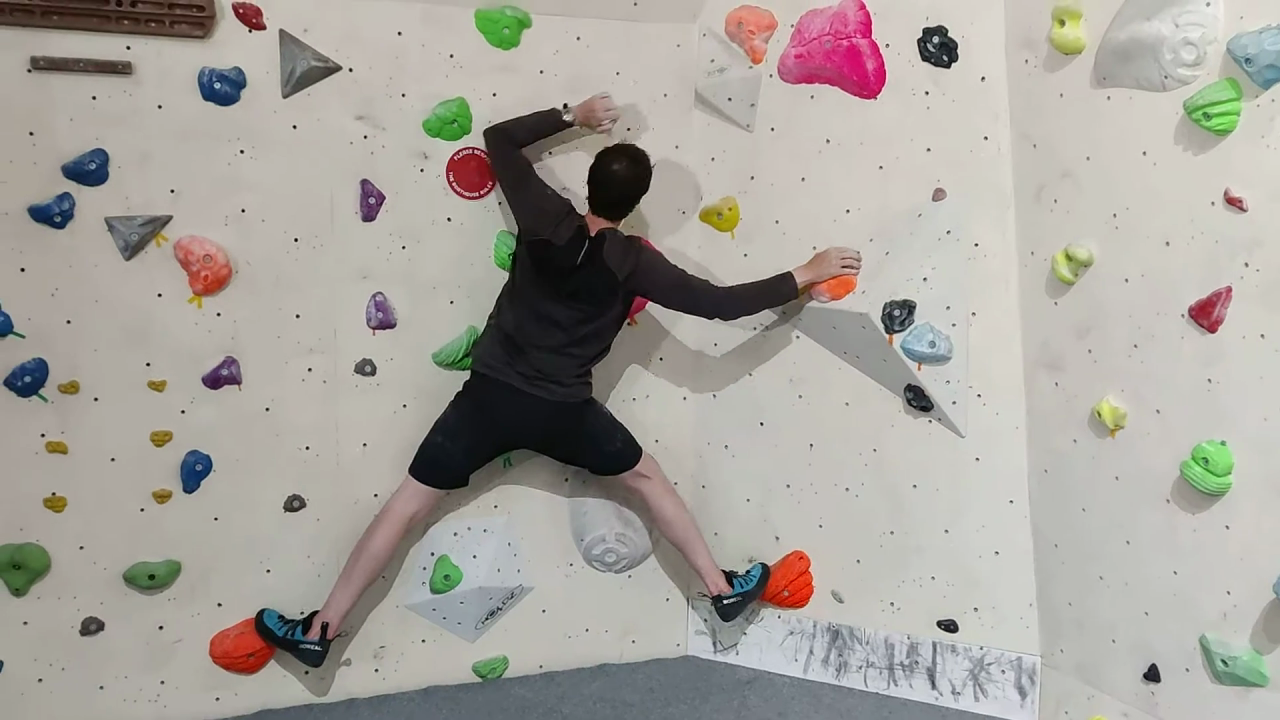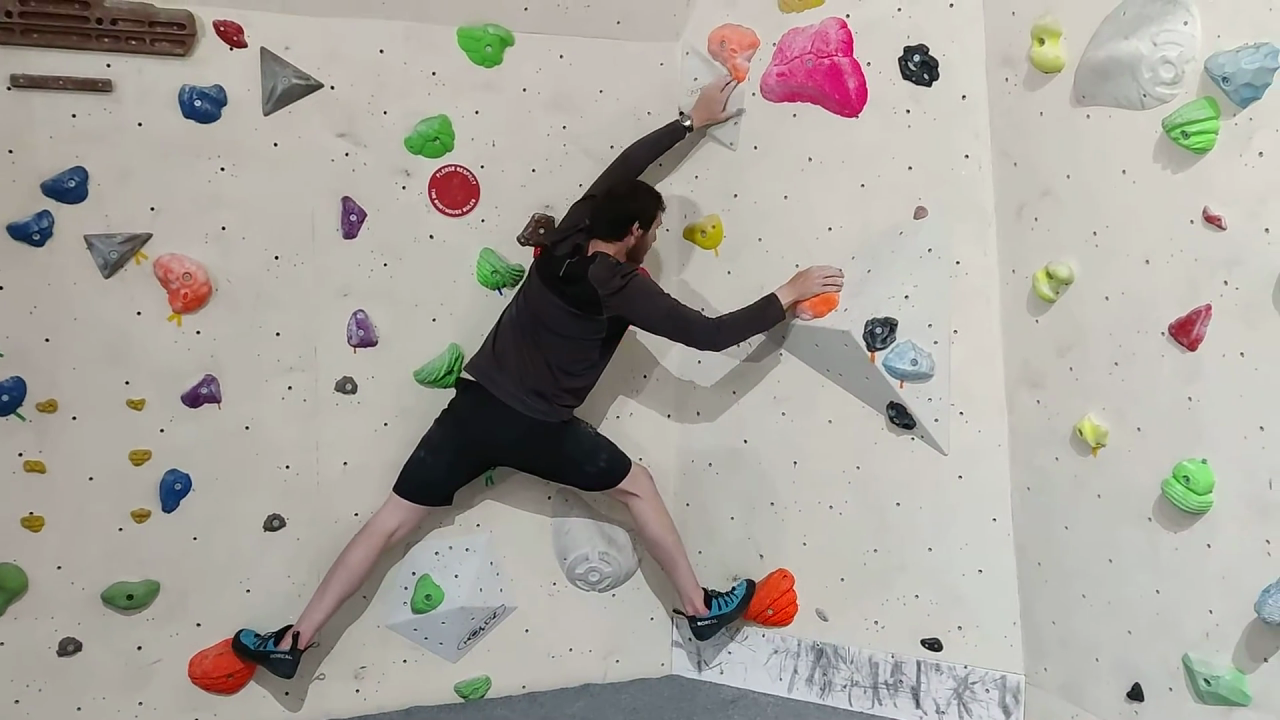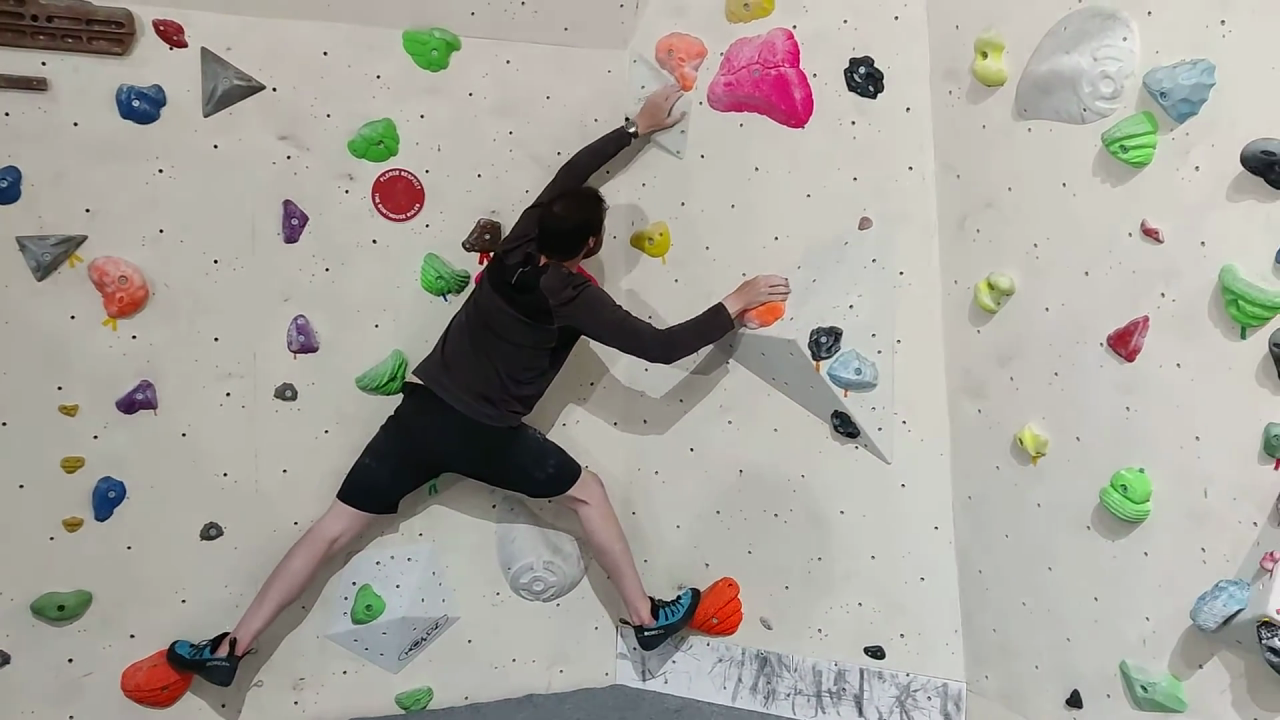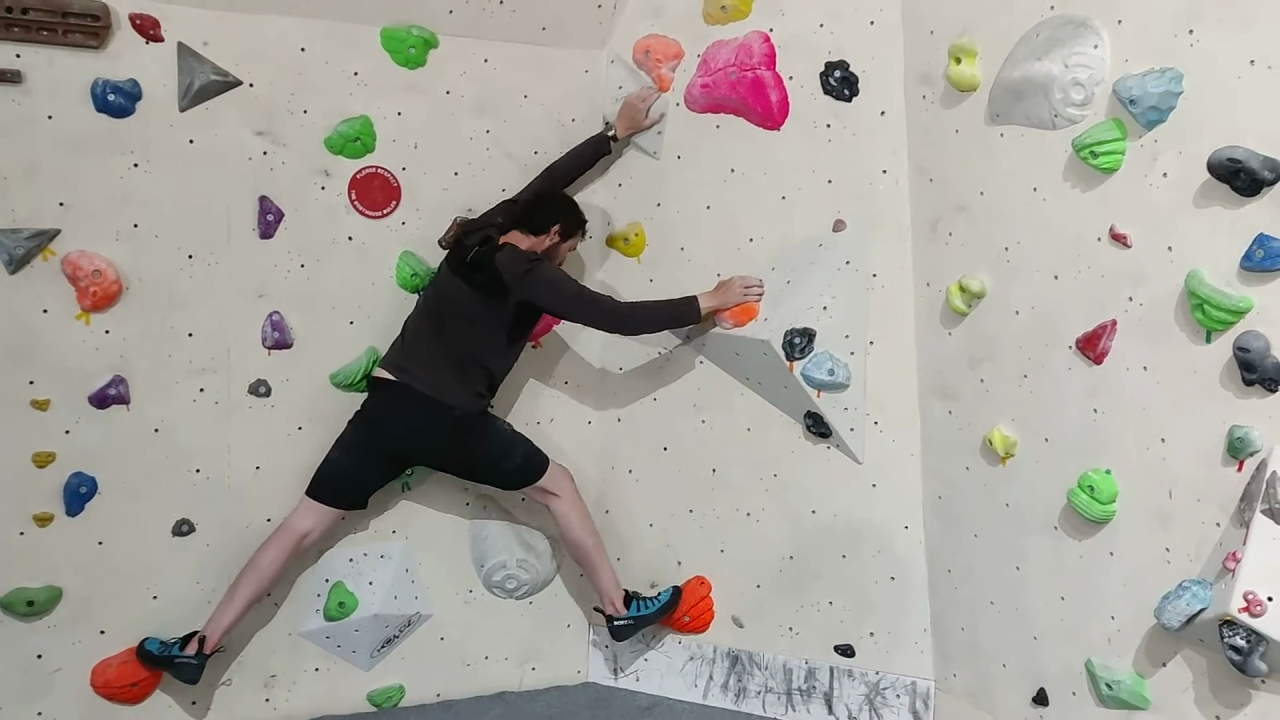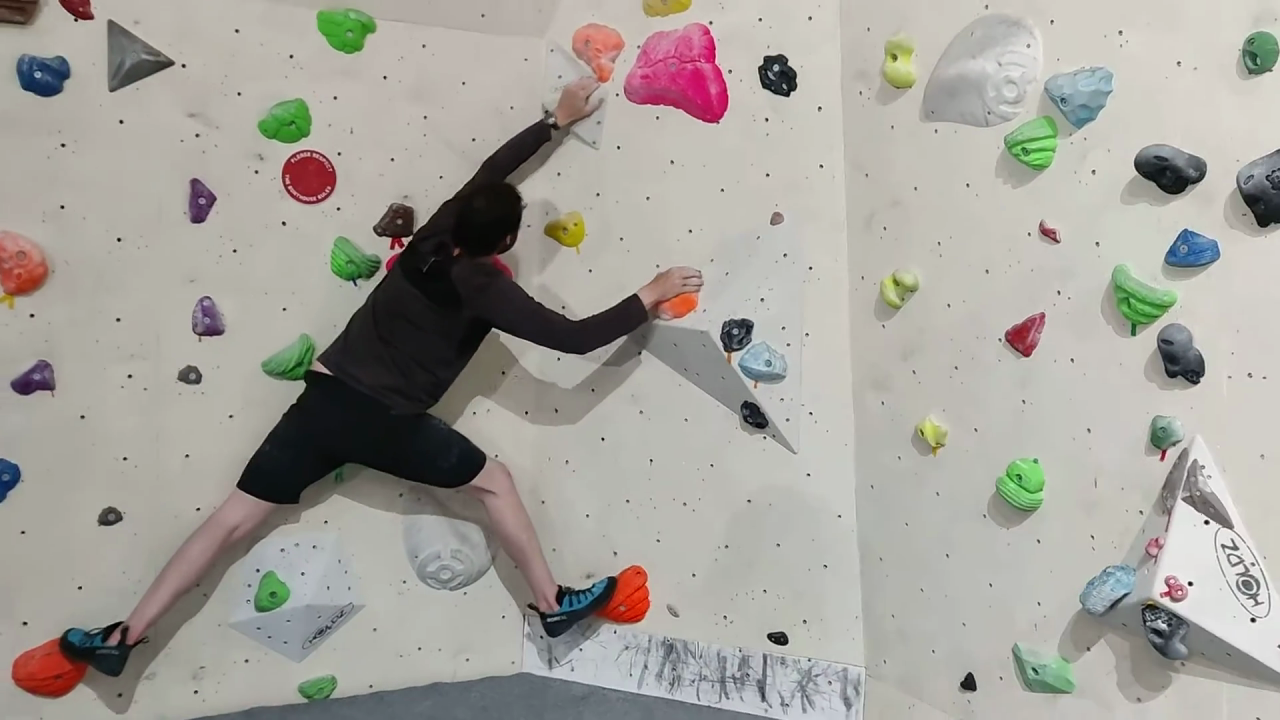
dt=1s
person 1, frame 1
left shoulder: (544, 219)
right shoulder: (632, 263)
left elbow: (501, 139)
right elbow: (719, 303)
left wrist: (574, 117)
right wrist: (804, 275)
left hip: (490, 396)
right hip: (563, 412)
left knee: (406, 503)
right knee: (647, 475)
left ankle: (319, 629)
right ankle: (721, 589)
person 1, frame 2
left shoulder: (568, 235)
right shoulder: (622, 287)
left elbow: (625, 164)
right elbow: (711, 334)
left wrist: (690, 122)
right wrist: (788, 295)
left hip: (473, 408)
right hip: (537, 430)
left knee: (389, 522)
right knee: (637, 485)
left ankle: (292, 641)
right ankle: (698, 608)
person 1, frame 3
left shoulder: (520, 242)
right shoulder: (574, 299)
left elbow: (569, 172)
right elbow: (662, 347)
left wrist: (635, 128)
right wrist: (734, 304)
left hip: (421, 412)
right hip: (483, 434)
left knee: (331, 530)
right knee: (588, 493)
left ankle: (230, 649)
right ankle: (645, 618)
person 1, frame 4
left shoulder: (479, 233)
right shoulder: (531, 275)
left elbow: (547, 181)
right elbow: (623, 318)
left wrist: (615, 134)
right wrist: (707, 302)
left hip: (386, 406)
right hip: (448, 422)
left knee: (301, 526)
right knee: (557, 485)
left ankle: (200, 646)
right ankle: (618, 609)
person 1, frame 5
left shoulder: (435, 235)
right shoulder: (486, 290)
left elbow: (491, 170)
right elbow: (577, 336)
left wrist: (556, 120)
right wrist: (651, 296)
left hip: (323, 400)
right hip: (384, 423)
left knee: (231, 520)
right knee: (495, 481)
left ankle: (122, 637)
right ankle: (552, 604)
